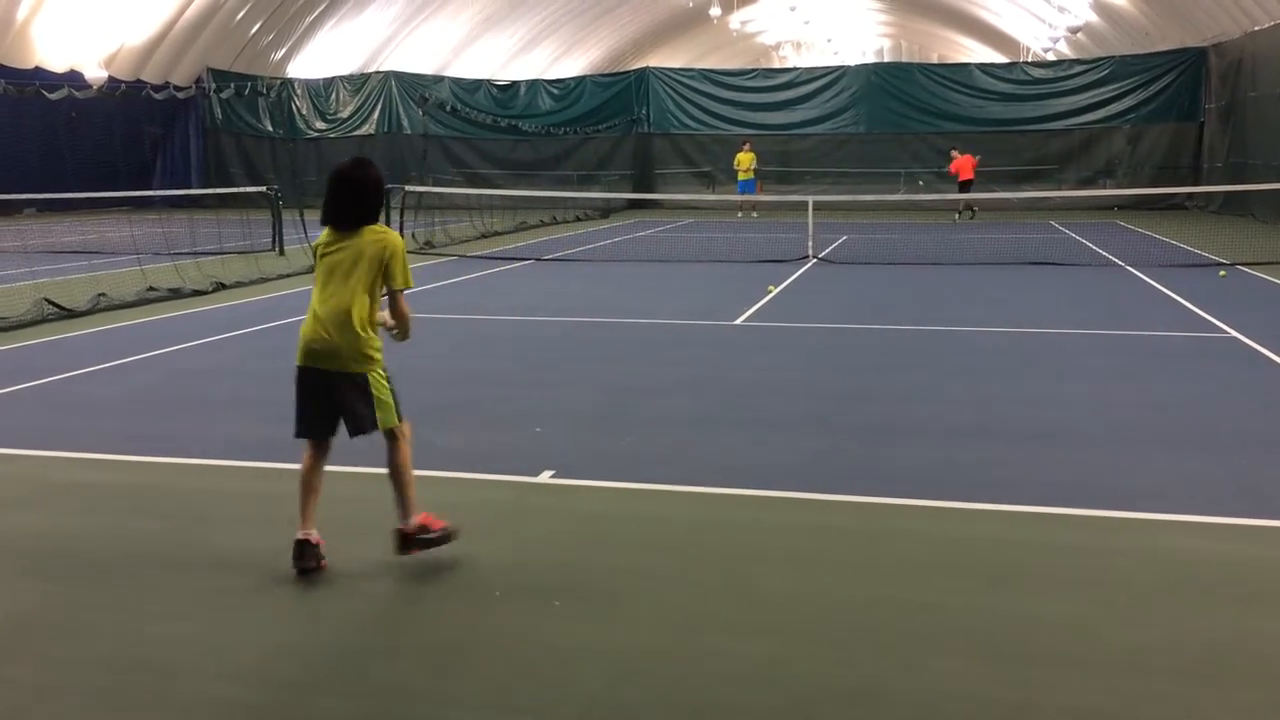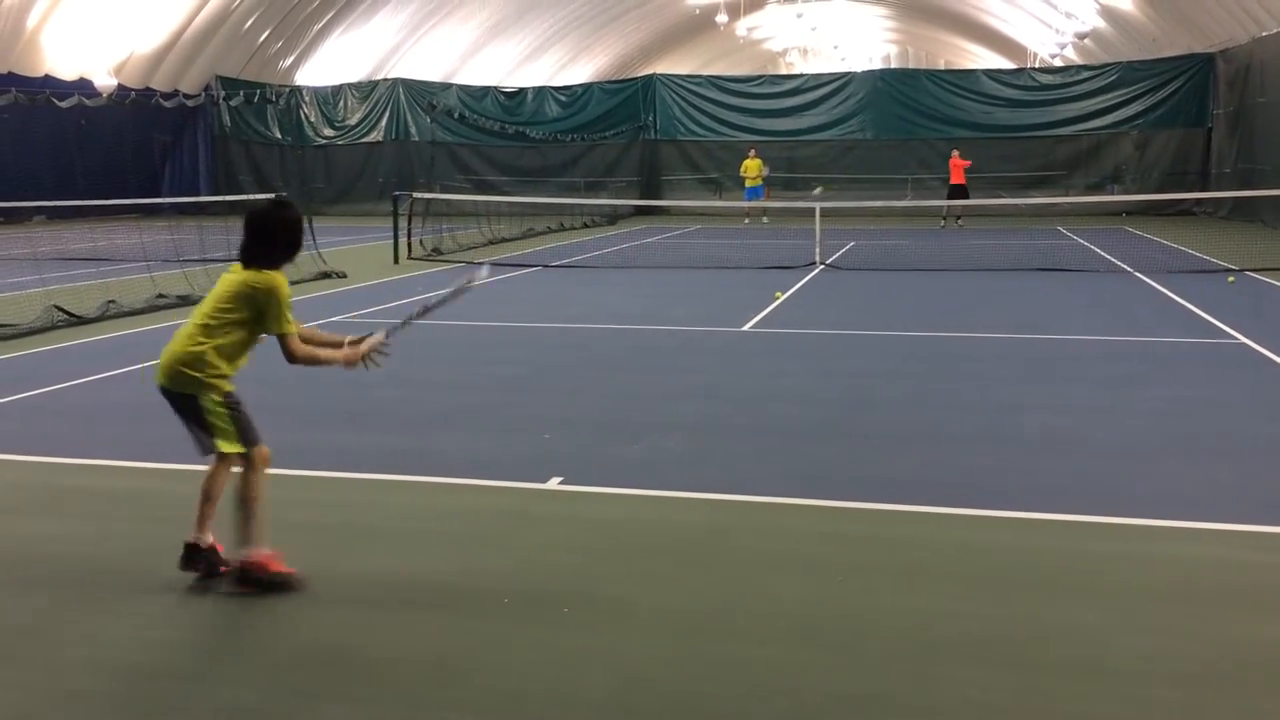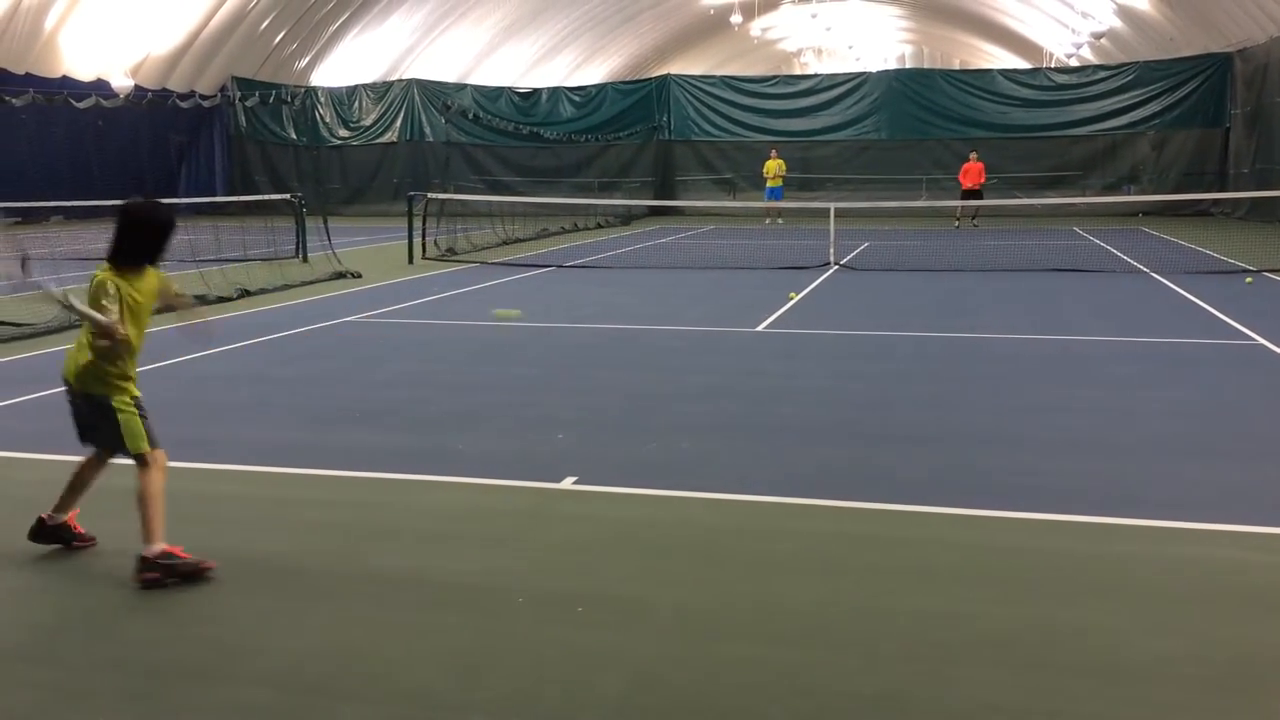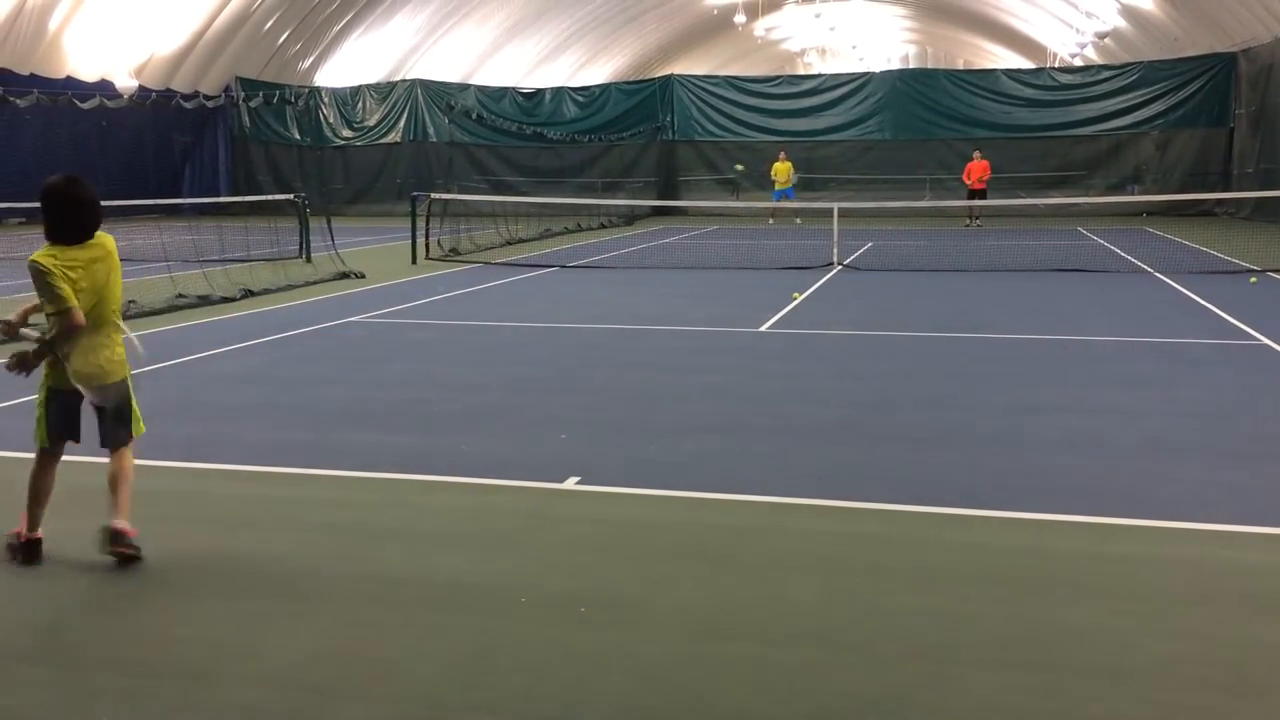
dt=0.5s
person 1, frame 1
left shoulder: (325, 241)
right shoulder: (387, 240)
right elbow: (401, 311)
right wrist: (400, 328)
left hip: (312, 351)
right hip: (355, 355)
left knee: (317, 447)
right knee: (396, 434)
left ankle: (306, 540)
right ankle: (411, 524)
person 1, frame 2
left shoulder: (242, 274)
right shoulder: (270, 283)
left elbow: (287, 330)
right elbow: (292, 351)
left wrist: (342, 341)
right wrist: (345, 358)
left hip: (176, 370)
right hip: (198, 374)
left knee: (227, 452)
right knee: (255, 457)
left ankle: (200, 544)
right ankle: (252, 558)
person 1, frame 3
left shoulder: (149, 275)
right shoulder: (111, 282)
left elbow: (169, 298)
right elbow: (112, 345)
right wrist: (114, 333)
left hip: (84, 379)
right hip: (107, 384)
left knee: (105, 451)
right knee: (153, 460)
left ankle: (53, 520)
right ankle: (155, 554)
person 1, frame 4
left shoulder: (44, 262)
right shoulder: (107, 246)
left elbow: (74, 321)
left wrist: (35, 356)
left hip: (66, 372)
right hip: (110, 367)
left knee: (48, 453)
right knee: (121, 449)
right ankle: (119, 527)
